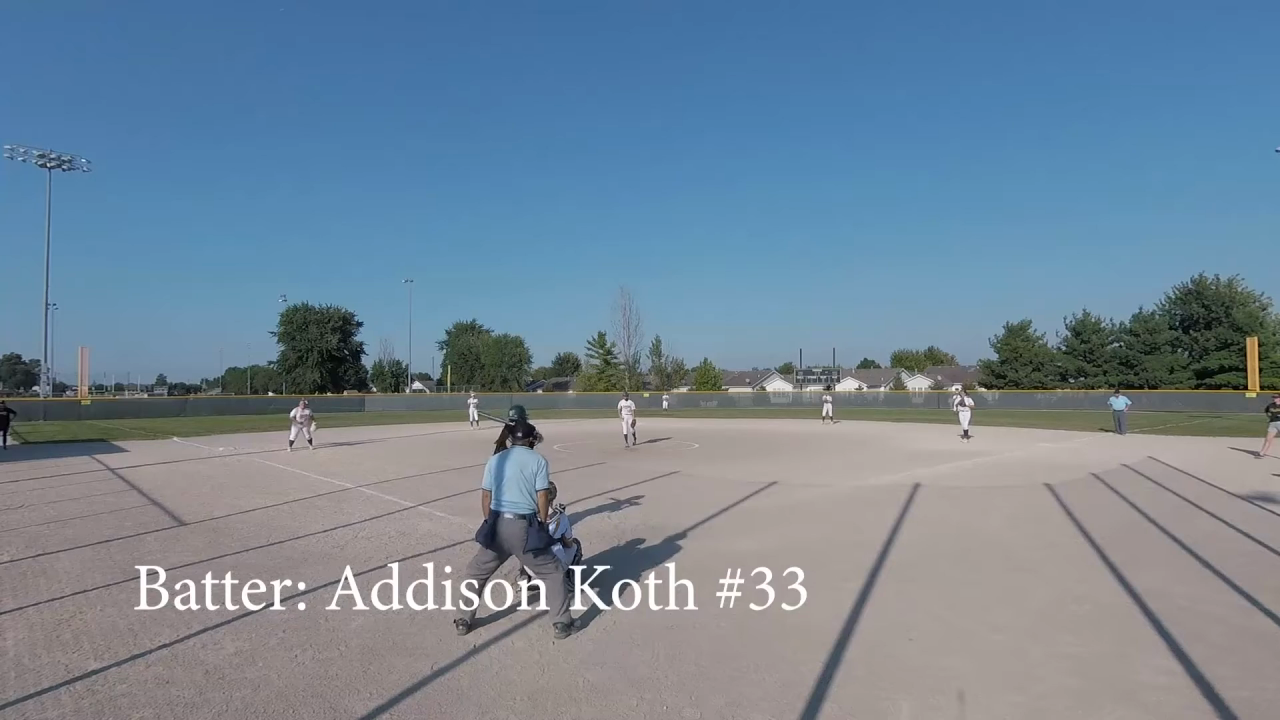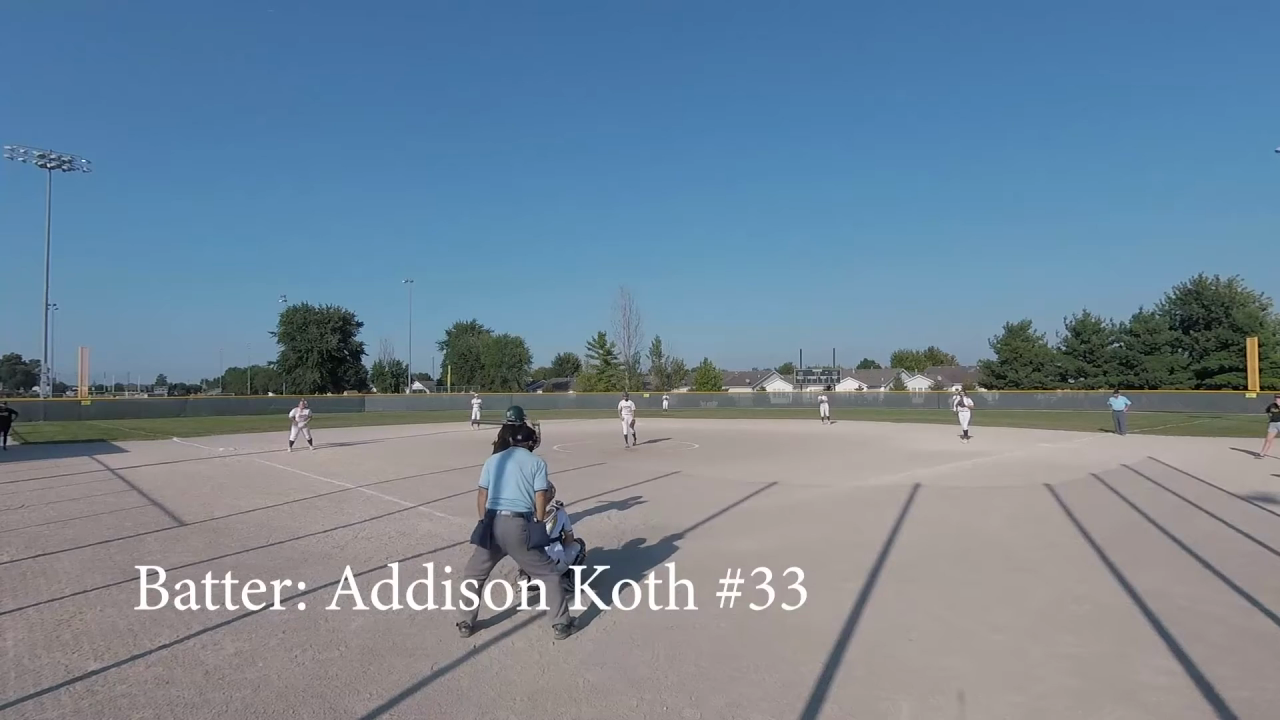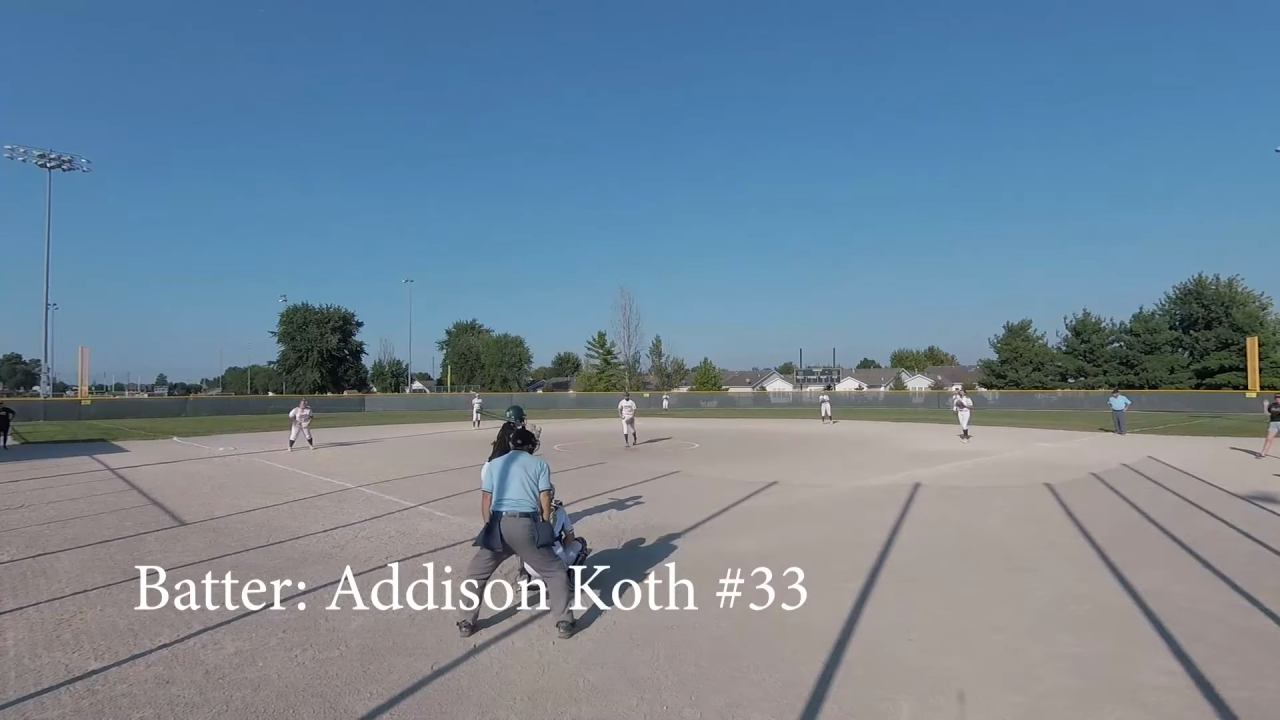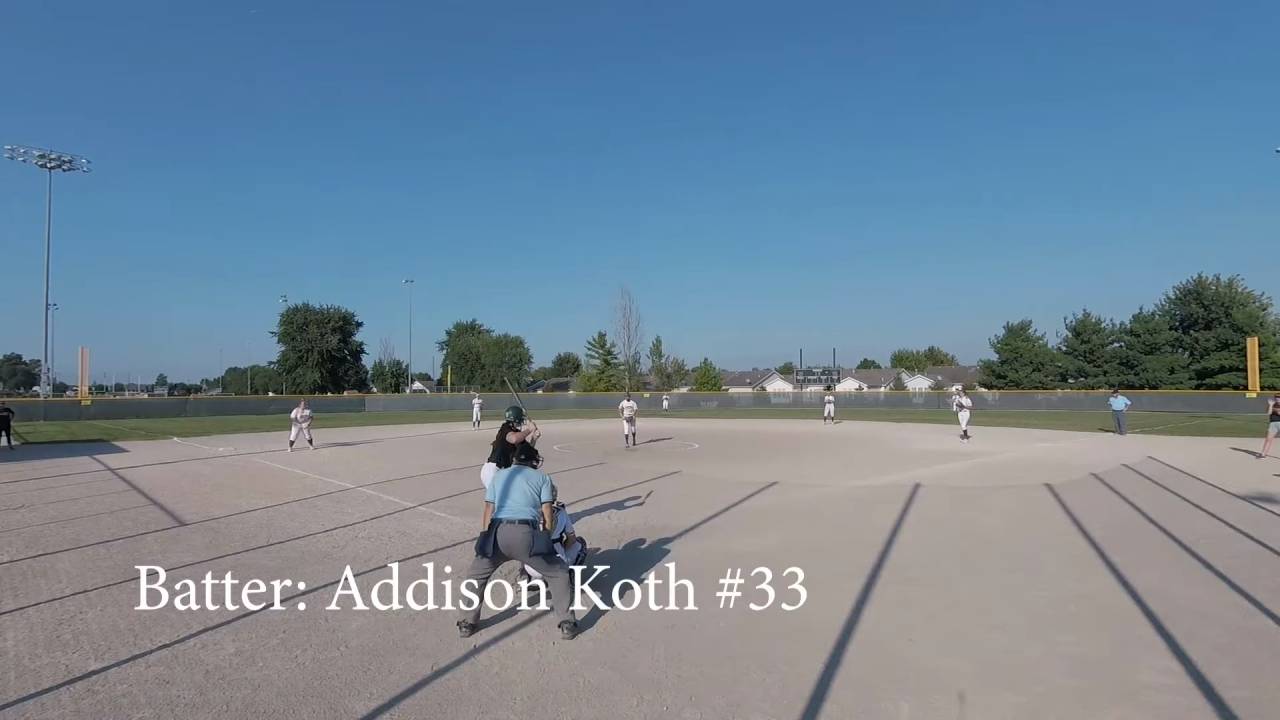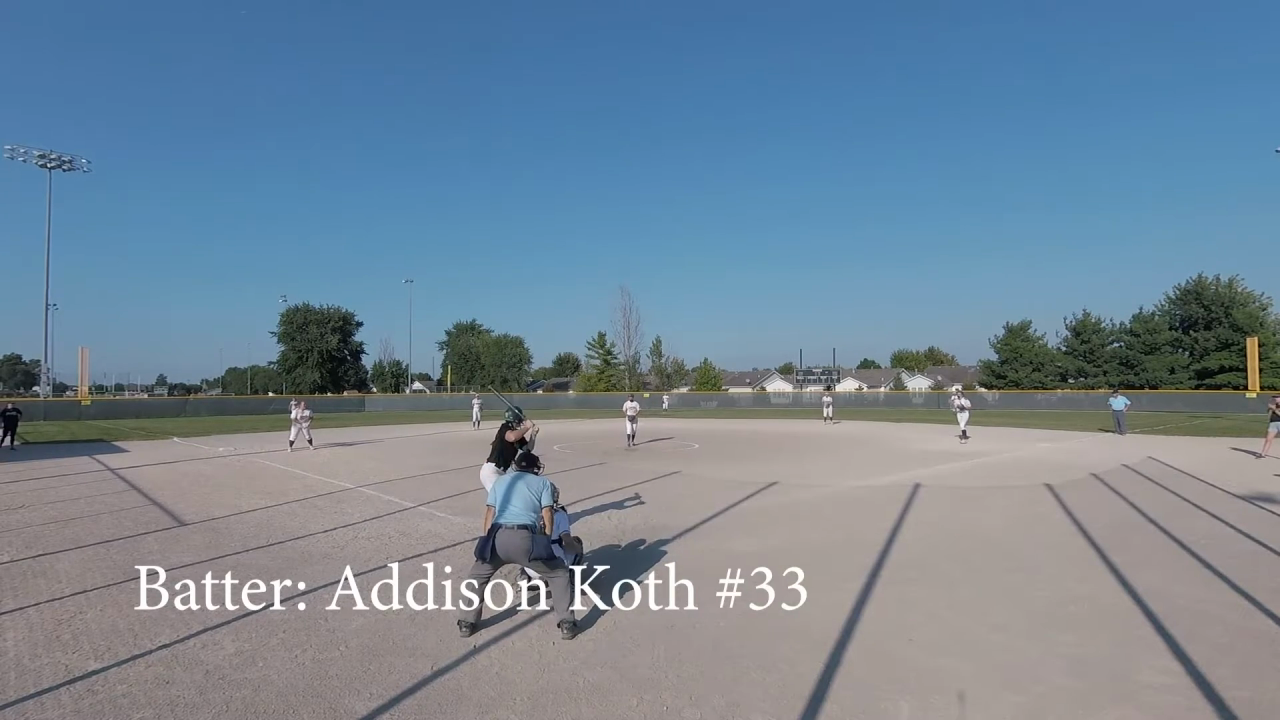
dt=0.5s
person 1, frame 1
left shoulder: (495, 460)
right shoulder: (538, 460)
left elbow: (486, 496)
right elbow: (543, 497)
right wrist: (543, 523)
left hip: (497, 525)
right hip: (524, 526)
left knee: (476, 573)
right knee: (553, 572)
left ankle: (464, 620)
right ankle: (561, 623)
person 1, frame 2
left shoulder: (493, 460)
right shoulder: (537, 462)
left elbow: (482, 494)
right elbow: (541, 498)
left wrist: (484, 523)
right wrist: (539, 525)
left hip: (493, 523)
right hip: (520, 525)
left knee: (474, 574)
right knee: (548, 574)
left ankle: (466, 622)
right ankle: (561, 624)
person 1, frame 3
left shoulder: (495, 464)
right shoulder: (539, 464)
left elbow: (486, 498)
right elbow: (545, 498)
left wrist: (489, 526)
right wrist: (545, 526)
left hip: (498, 525)
right hip: (526, 525)
left knee: (477, 573)
right knee: (555, 572)
left ankle: (466, 622)
right ankle: (564, 622)
person 1, frame 4
left shoulder: (499, 475)
right shoulder: (542, 478)
left elbow: (489, 508)
right elbow: (547, 511)
left wrist: (486, 537)
left hip: (498, 532)
right hip: (526, 533)
left knee: (476, 576)
right knee: (558, 573)
left ankle: (467, 623)
right ankle: (567, 624)
person 1, frame 5
left shoulder: (500, 481)
right shoulder: (542, 482)
left elbow: (490, 512)
right elbow: (547, 515)
left wrist: (487, 542)
right wrist: (546, 544)
left hip: (498, 537)
right hip: (525, 538)
left knee: (477, 576)
right knee: (559, 573)
left ankle: (467, 623)
right ankle: (567, 623)
